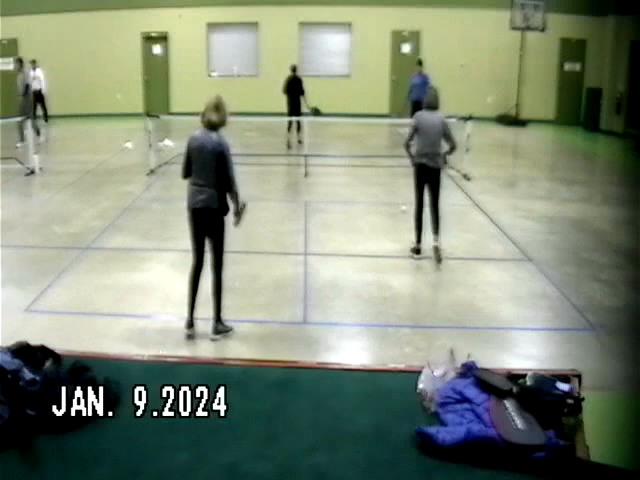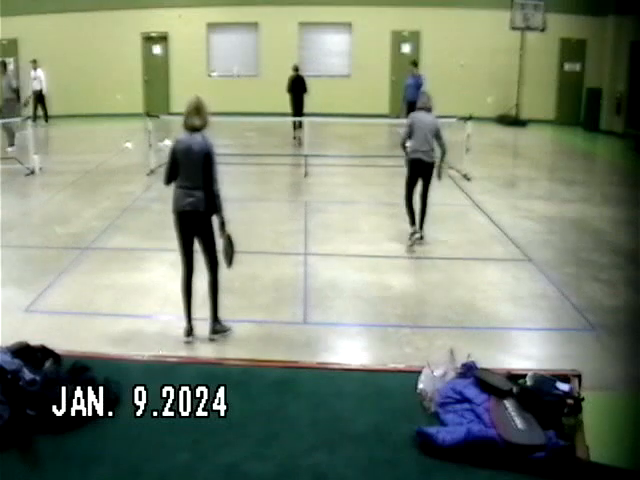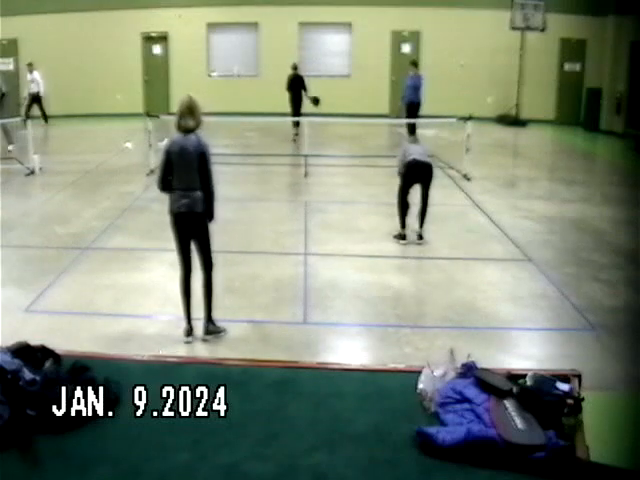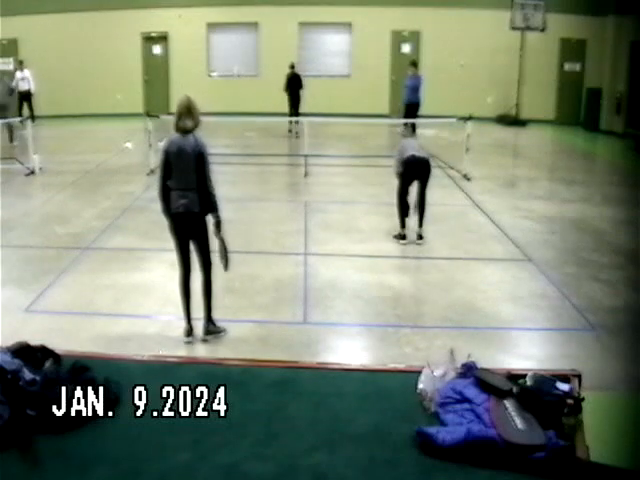
dt=0.5s
person 1, frame 1
left shoulder: (193, 139)
right shoulder: (220, 143)
left elbow: (185, 173)
right elbow: (228, 181)
right wrist: (237, 204)
left hip: (194, 204)
right hip: (213, 206)
left knee: (197, 262)
right knee: (216, 266)
left ankle: (190, 320)
right ankle: (217, 323)
person 1, frame 2
left shoulder: (178, 144)
right shoulder: (205, 145)
left elbow: (168, 179)
right elbow: (212, 185)
right wrist: (220, 215)
left hip: (181, 208)
right hip: (201, 209)
left knee: (187, 268)
right knee: (212, 266)
left ankle: (188, 326)
right ankle: (214, 323)
person 1, frame 3
left shoulder: (171, 146)
right shoulder: (200, 145)
left elbow: (162, 183)
right elbow: (207, 184)
right wrist: (210, 212)
left hip: (177, 211)
right hip: (197, 209)
left knee: (185, 268)
right knee: (207, 267)
left ankle: (188, 326)
right ankle: (208, 323)
person 1, frame 4
left shoulder: (169, 146)
right shoulder: (198, 145)
left elbow: (164, 185)
right elbow: (206, 184)
left wrist: (167, 214)
right wrist: (216, 214)
left hip: (176, 212)
right hip: (195, 211)
left knee: (184, 269)
right knee: (206, 267)
left ankle: (188, 326)
right ankle: (208, 323)
person 2, frame 1
left shoulder: (419, 116)
right shoulder: (442, 119)
left elbow: (407, 143)
right elbow: (453, 146)
left wrist: (412, 156)
left hip: (421, 166)
right hip: (435, 167)
left knee: (419, 204)
right knee: (435, 205)
left ankle: (418, 246)
right ankle: (436, 241)
person 2, frame 2
left shoulder: (413, 116)
right shoulder: (434, 120)
left elbow: (403, 141)
right elbow: (443, 147)
left wrist: (407, 155)
right wrist: (440, 164)
left hip: (415, 160)
right hip: (429, 162)
left knee: (408, 196)
right knee: (424, 196)
left ankle: (414, 229)
right ankle: (420, 232)
person 2, frame 3
left shoulder: (406, 147)
right shoulder: (422, 148)
left elbow: (401, 169)
left hip: (412, 166)
right hip: (427, 167)
left knee: (401, 196)
right knee: (425, 197)
left ankle: (402, 233)
right ankle: (420, 233)
person 2, frame 4
left shoulder: (402, 143)
right shoulder: (418, 143)
left elbow: (398, 169)
left wrist: (404, 186)
left hip: (410, 163)
right hip: (425, 164)
left knee: (401, 196)
right knee: (422, 194)
left ankle: (402, 233)
right ankle: (420, 233)
